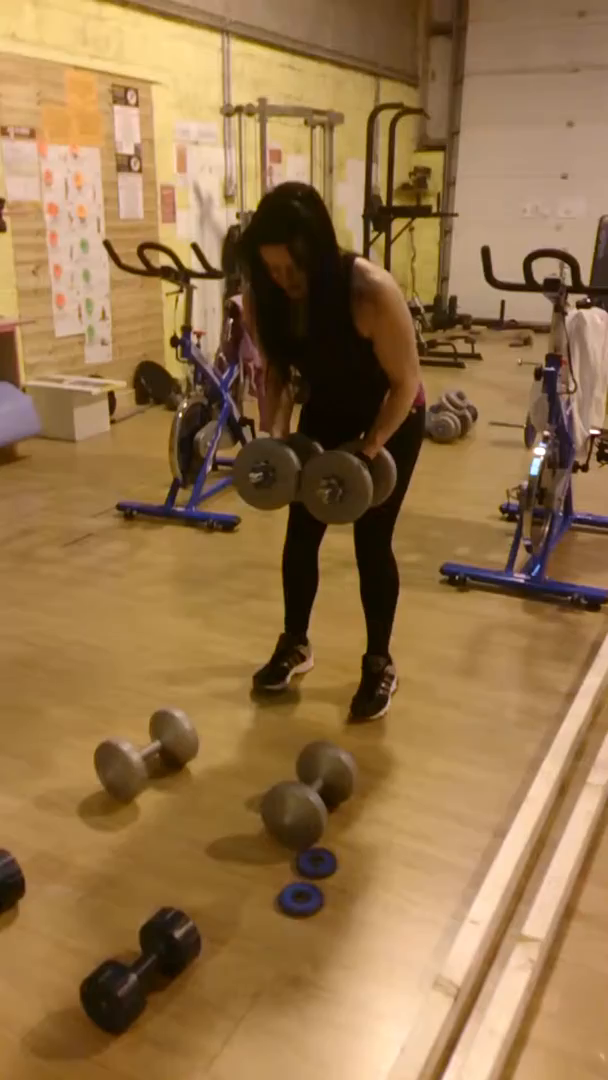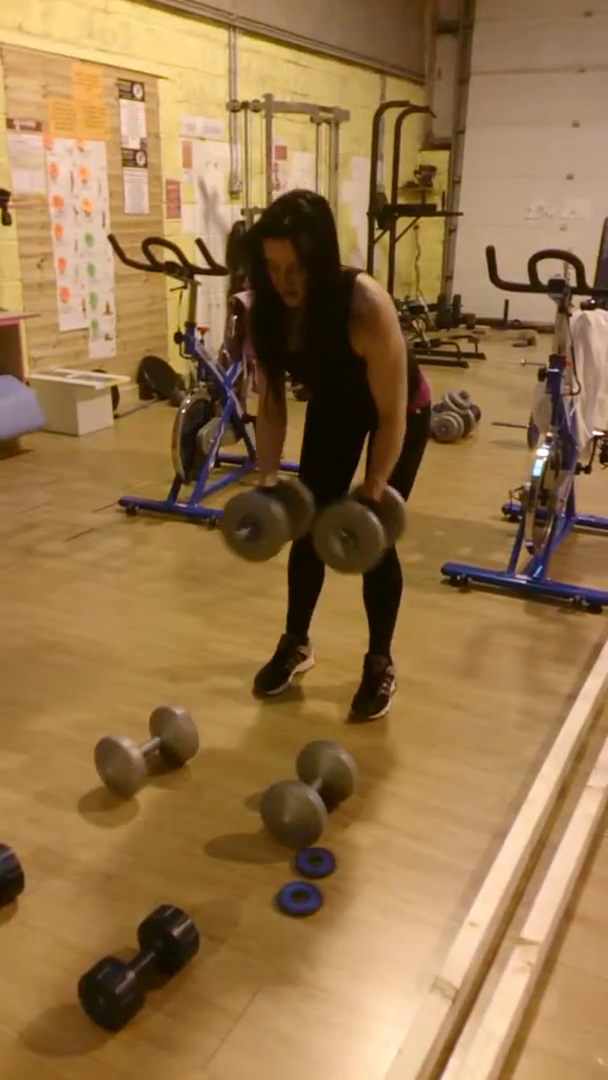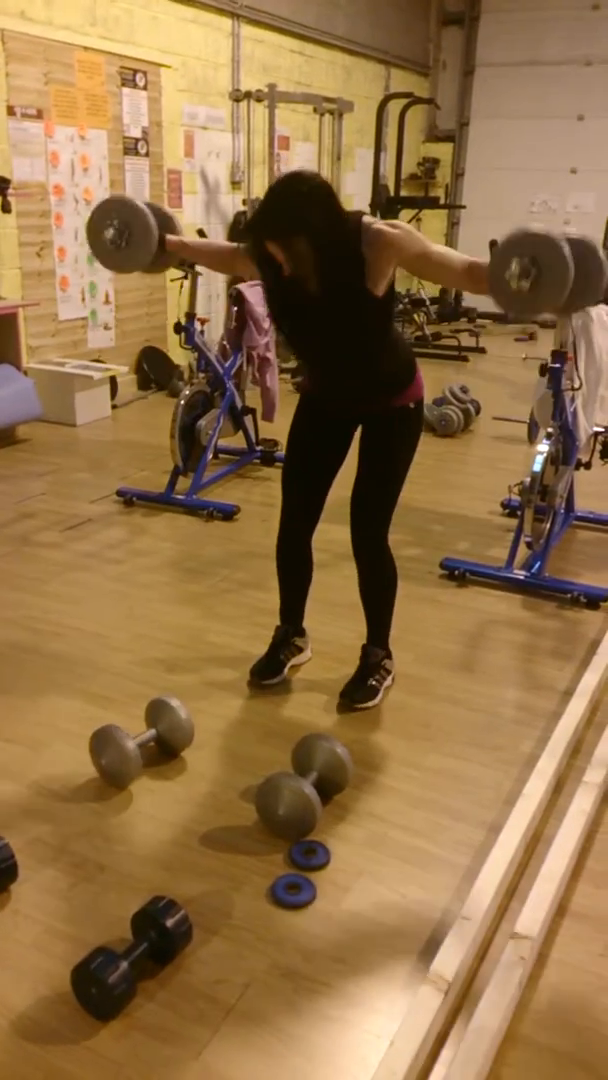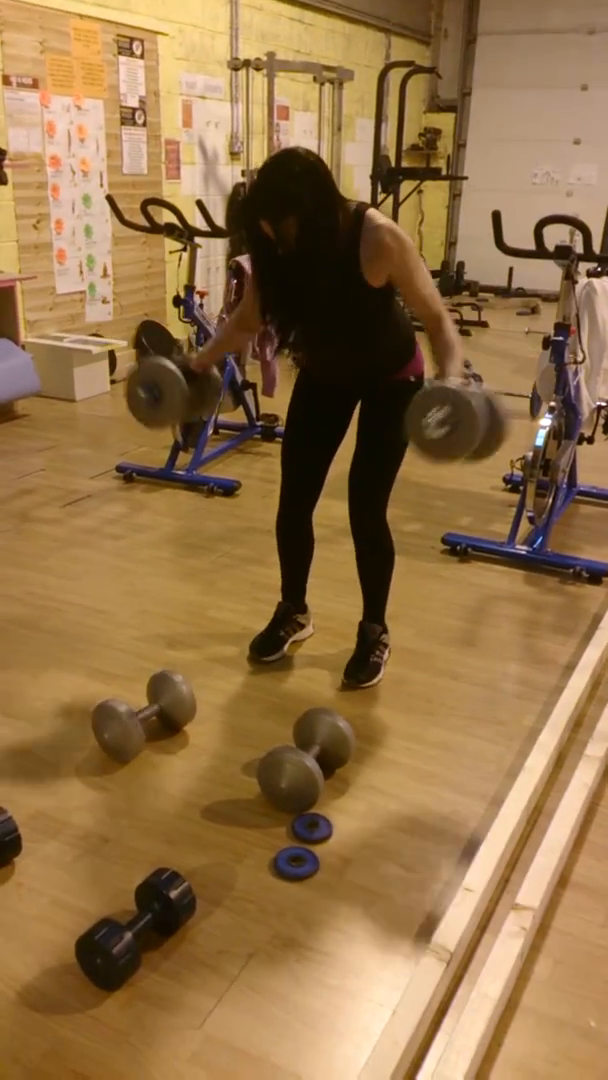
dt=0.5s
person 1, frame 1
left shoulder: (370, 291)
right shoulder: (260, 297)
left elbow: (406, 381)
right elbow: (276, 372)
left wrist: (368, 451)
right wrist: (274, 435)
left hip: (391, 418)
right hip: (324, 413)
left knee: (371, 541)
right knee: (301, 533)
left ankle: (380, 664)
right ankle: (294, 645)
person 1, frame 2
left shoulder: (367, 308)
right shoulder: (266, 307)
left elbow: (391, 413)
right elbow: (271, 396)
left wrist: (372, 495)
right wrist: (268, 474)
left hip: (399, 414)
right hip: (331, 413)
right knee: (308, 531)
left ankle: (380, 664)
right ankle: (295, 644)
person 1, frame 3
left shoulder: (378, 243)
right shoulder: (277, 256)
left elbow: (465, 271)
right elbow: (232, 258)
right wrist: (176, 244)
left hip: (391, 402)
right hip: (324, 397)
left knee: (368, 532)
right knee: (294, 523)
left ankle: (378, 655)
right ankle: (291, 635)
person 1, frame 4
left shoulder: (377, 239)
right shoulder: (279, 244)
left elbow: (437, 319)
right elbow: (251, 314)
left wrist: (452, 382)
right wrist: (201, 360)
left hip: (389, 379)
right hip: (322, 375)
left knee: (366, 509)
right knee: (294, 500)
left ankle: (375, 632)
right ankle: (293, 611)
